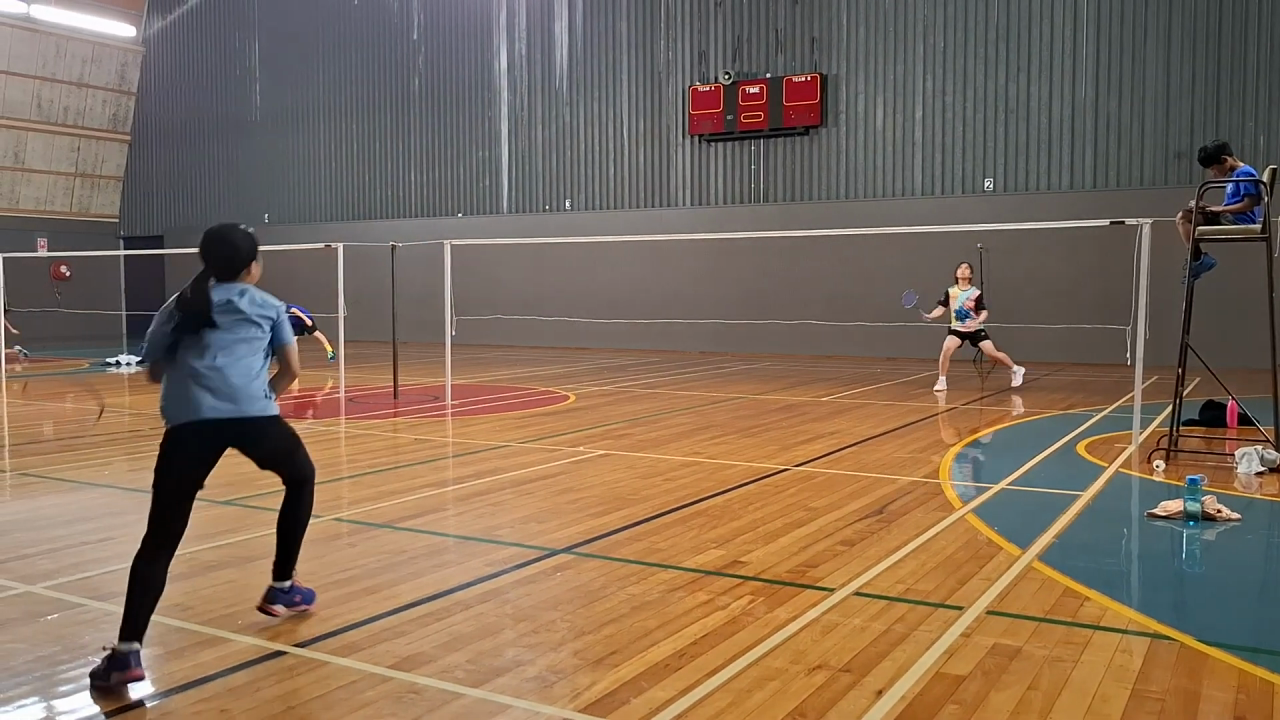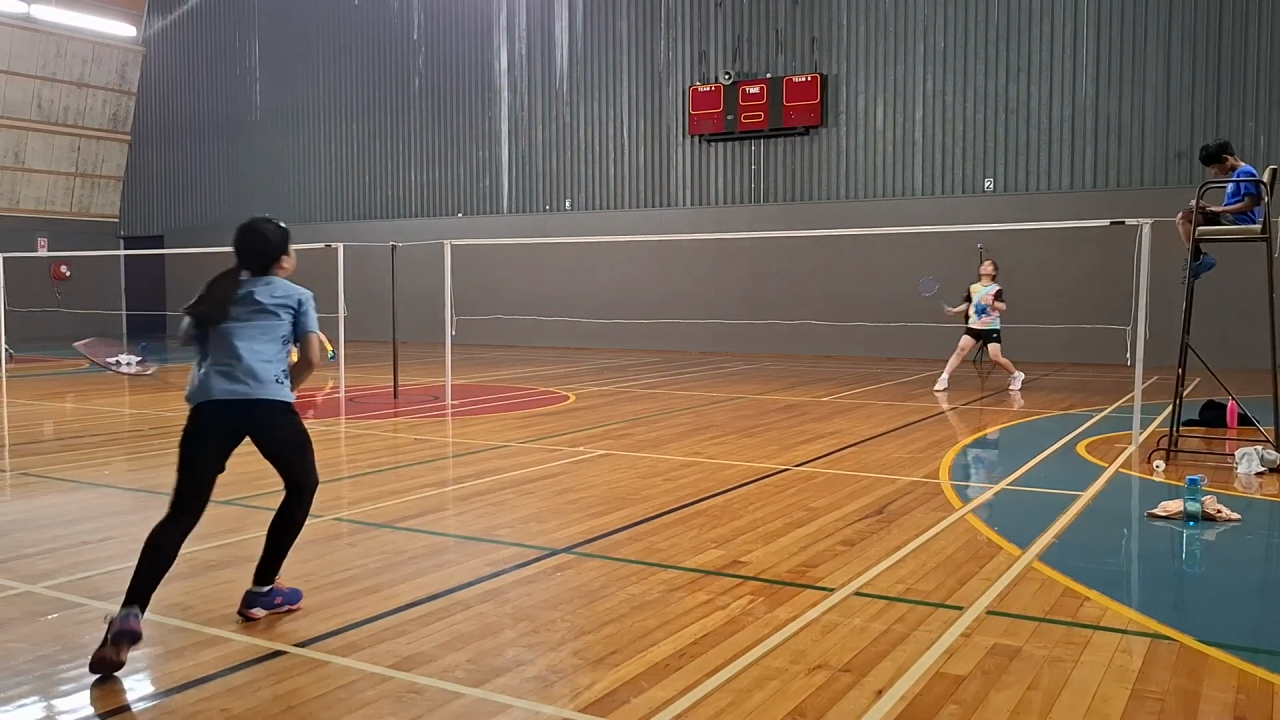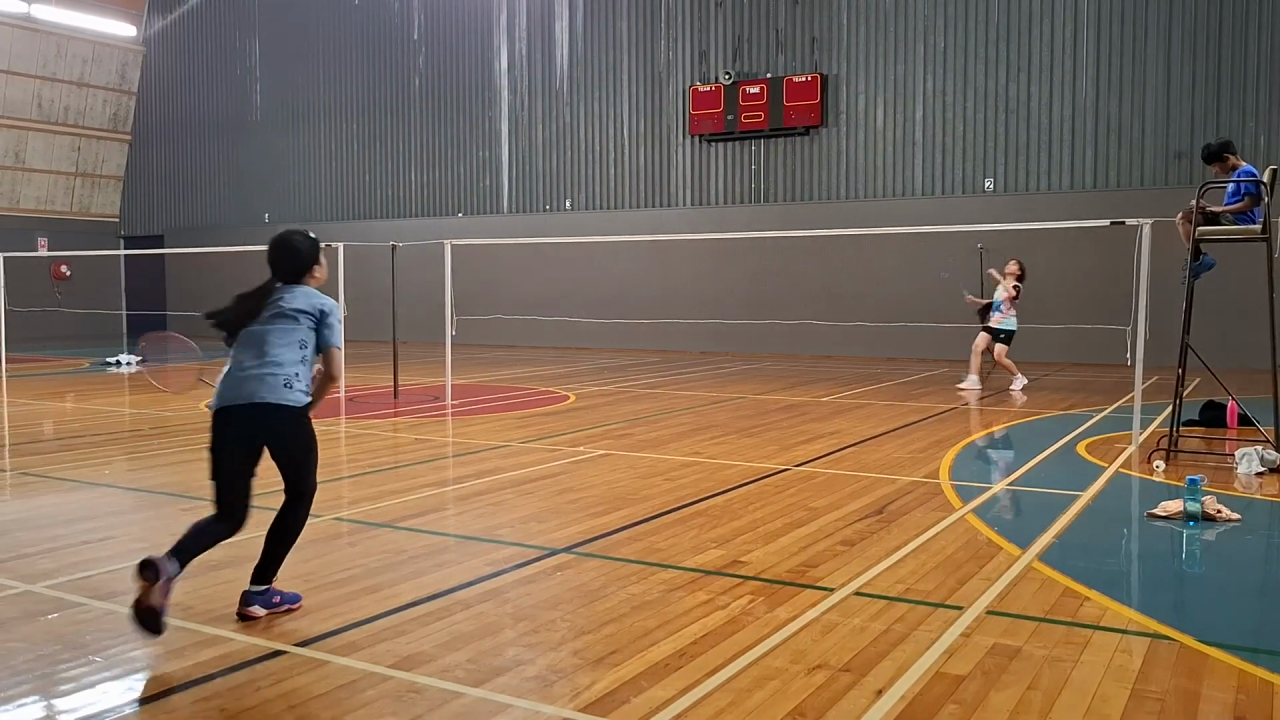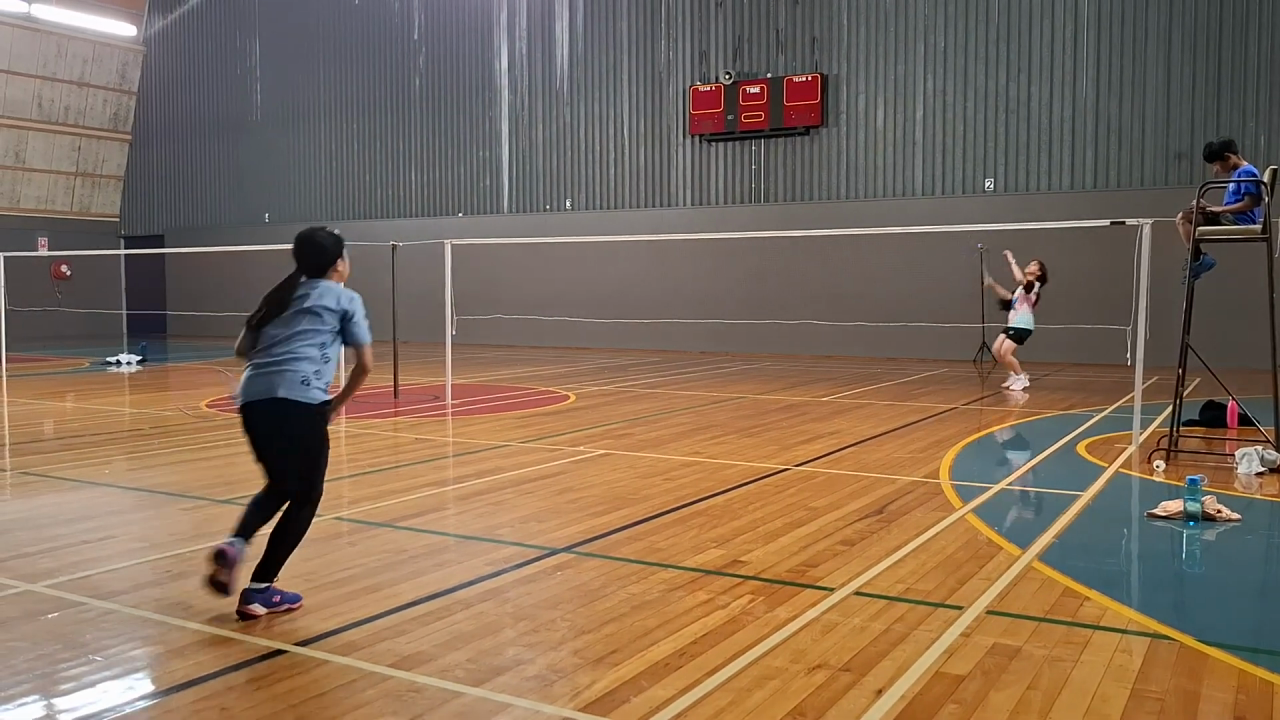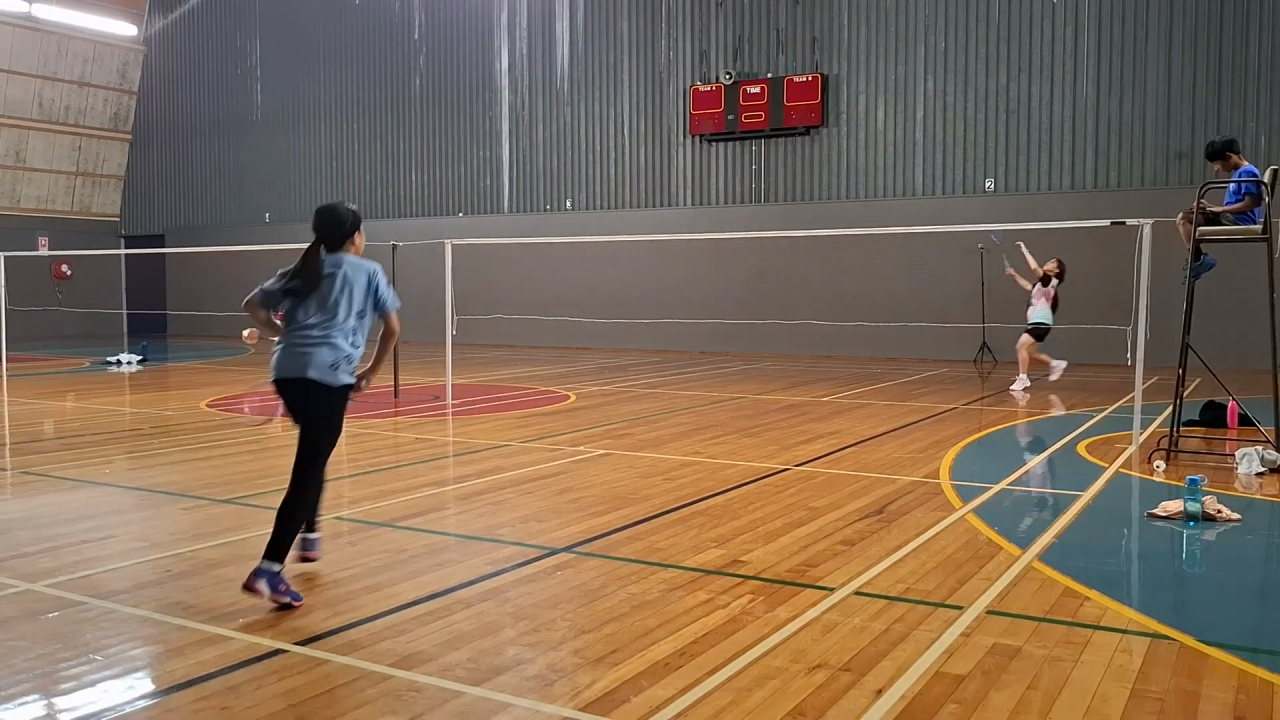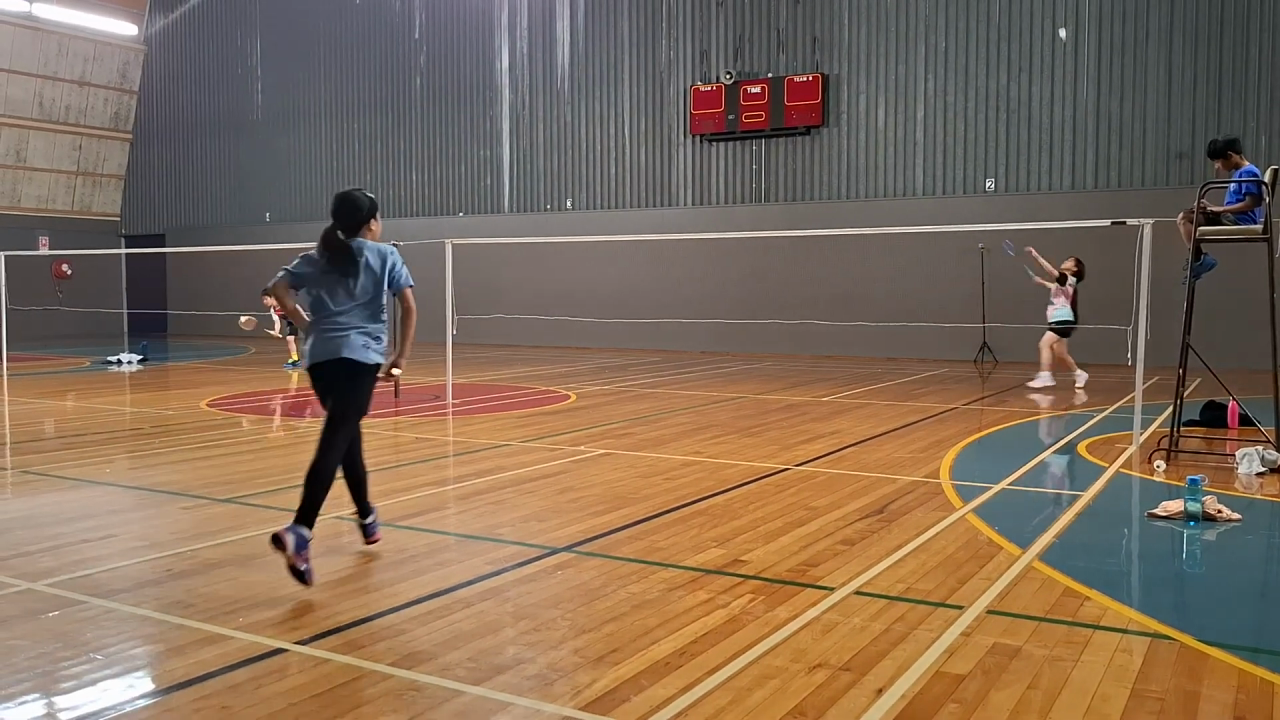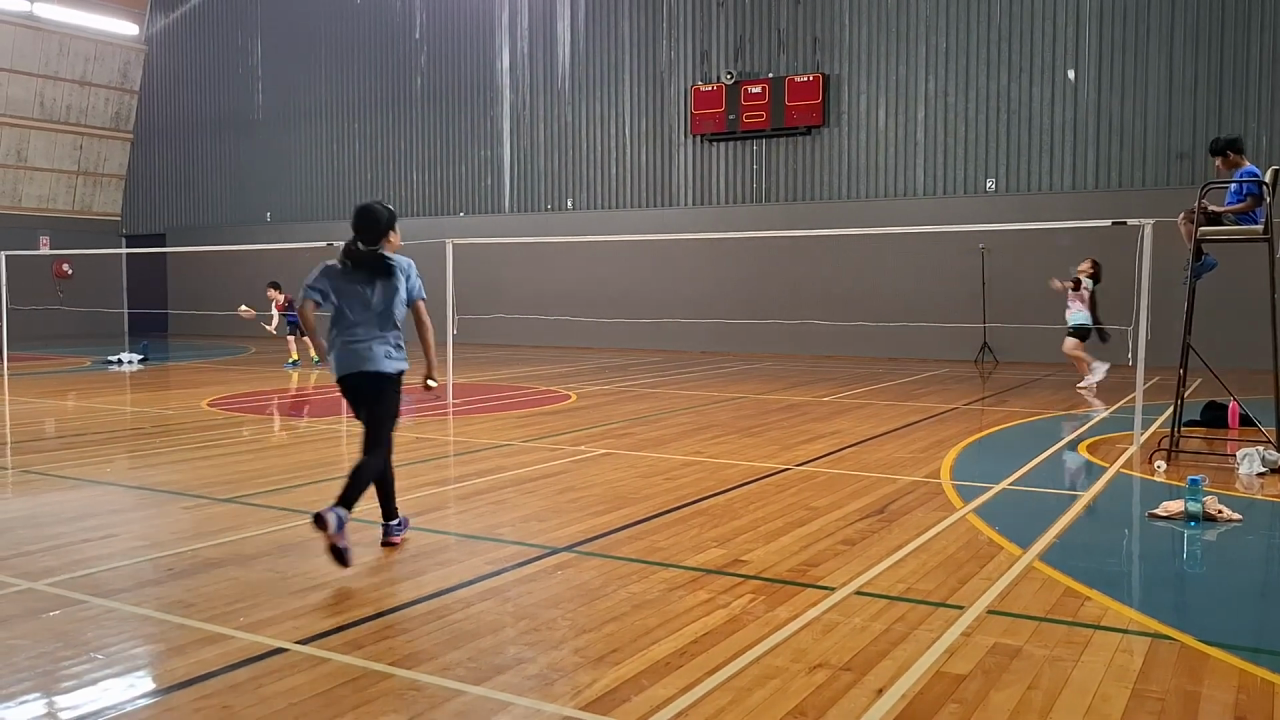
dt=0.1s
person 1, frame 1
left shoulder: (177, 308)
right shoulder: (269, 306)
left elbow: (155, 373)
right elbow: (291, 369)
left hip: (189, 421)
right hip: (253, 414)
left knee: (160, 540)
right knee: (301, 480)
left ankle: (126, 653)
right ankle: (282, 588)
person 1, frame 2
left shoulder: (220, 296)
right shoulder: (298, 297)
left elbow: (201, 345)
right elbow: (309, 361)
left hip: (209, 404)
right hip: (264, 402)
left knee: (180, 518)
right knee: (303, 484)
left ankle: (127, 621)
right ankle: (262, 591)
person 1, frame 3
left shoulder: (256, 305)
right shoulder: (324, 306)
right elbow: (332, 374)
right wrist: (306, 405)
left hip: (231, 404)
right hip: (282, 404)
left knee: (229, 515)
right knee: (301, 493)
left ankle: (166, 567)
right ankle: (259, 591)
person 1, frame 4
left shoulder: (280, 297)
right shoulder: (346, 300)
left elbow: (243, 348)
right elbow: (364, 363)
right wrist: (339, 400)
left hip: (253, 397)
right hip: (300, 397)
left knee: (281, 487)
right knee: (306, 495)
left ankle: (232, 546)
right ankle: (258, 589)
person 1, frame 5
left shoulder: (300, 270)
right shoulder: (369, 271)
left elbow: (252, 304)
right elbow: (392, 328)
right wrist: (370, 372)
left hip: (287, 371)
right hip: (329, 375)
left knee: (312, 457)
right knee: (308, 470)
left ankle: (308, 533)
right ankle: (268, 570)
person 1, frame 6
left shoulder: (315, 258)
right shoulder: (386, 255)
left elbow: (277, 288)
right elbow: (408, 306)
left wrist: (304, 322)
right wrist: (402, 353)
left hip: (320, 358)
right hip: (360, 355)
left knee: (346, 437)
right knee: (332, 447)
left ankle: (367, 518)
right ankle: (297, 532)
person 1, frame 7
left shoulder: (335, 270)
right shoulder: (403, 267)
left elbow: (305, 307)
right elbow: (421, 318)
left wrist: (321, 344)
right wrist: (431, 364)
left hip: (347, 366)
right hip: (383, 364)
left knee: (378, 440)
right knee: (377, 450)
left ankle: (392, 523)
right ankle: (336, 514)
